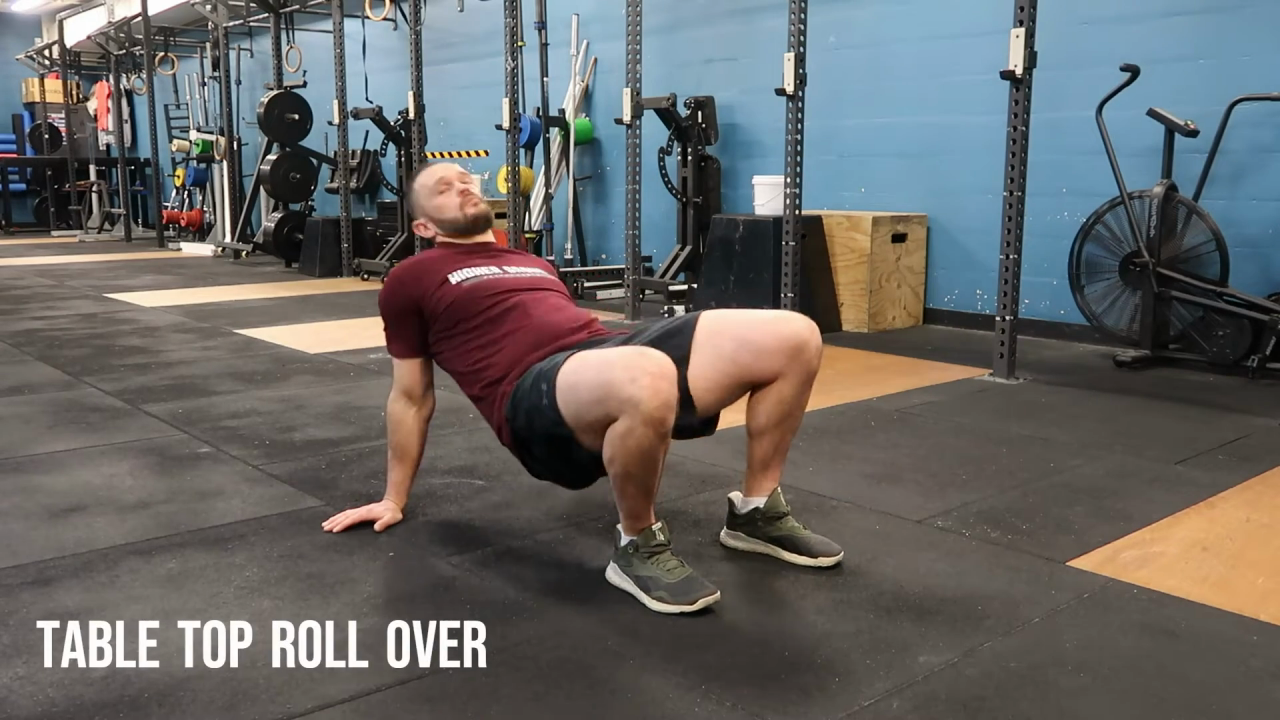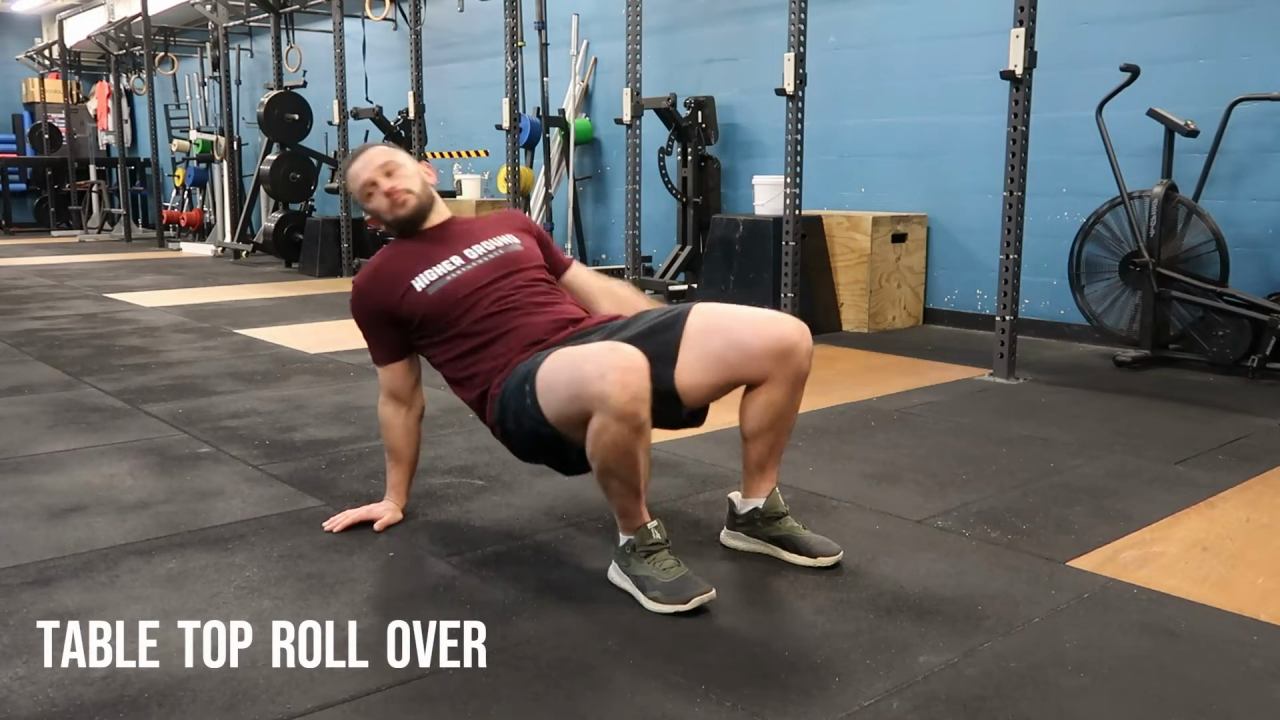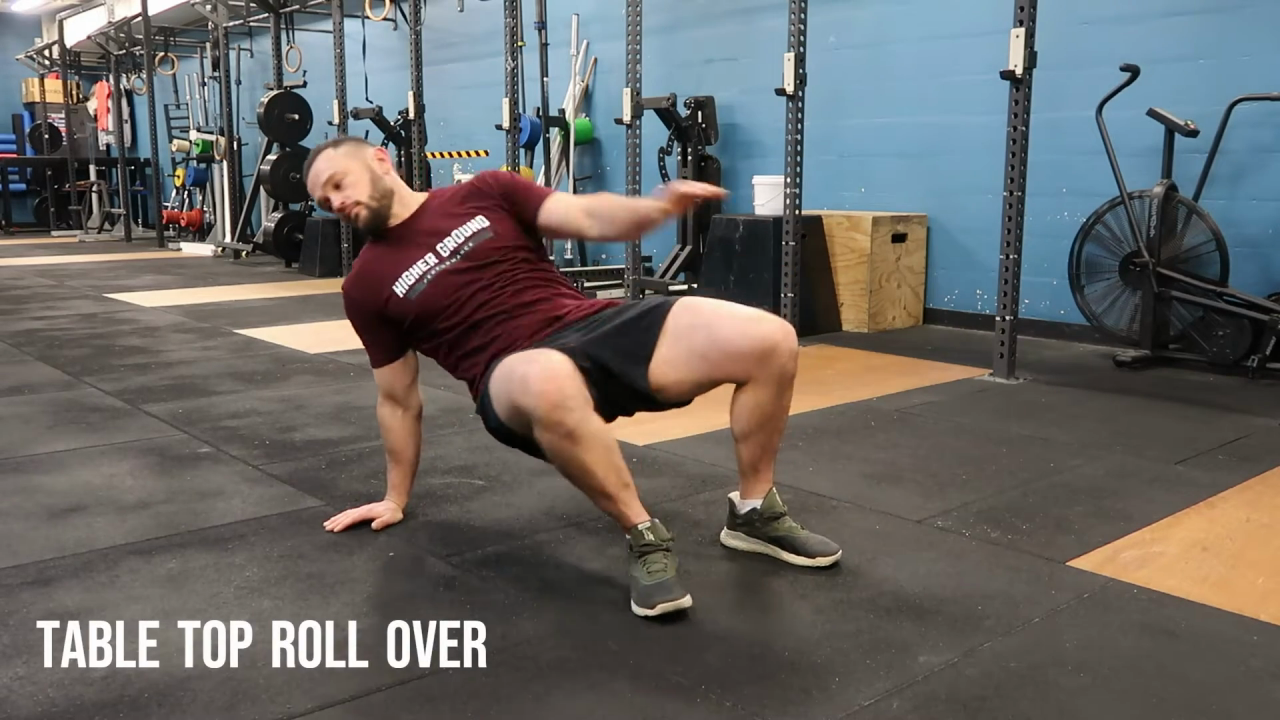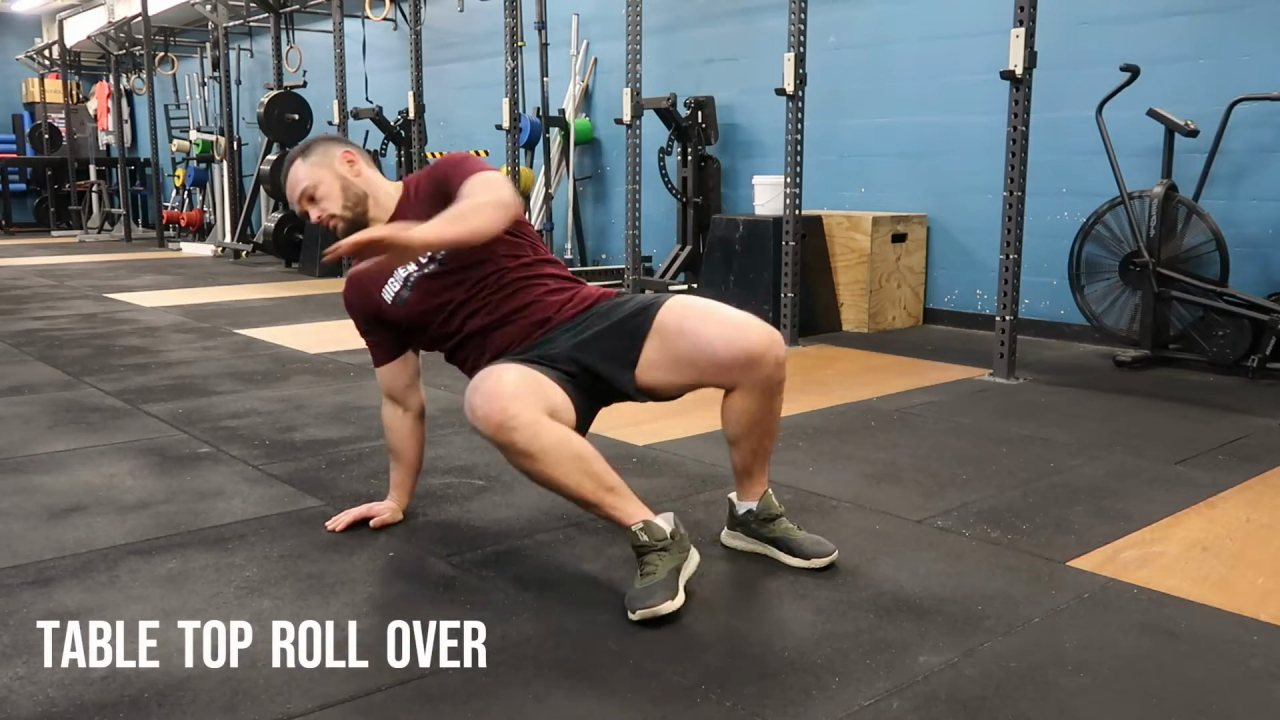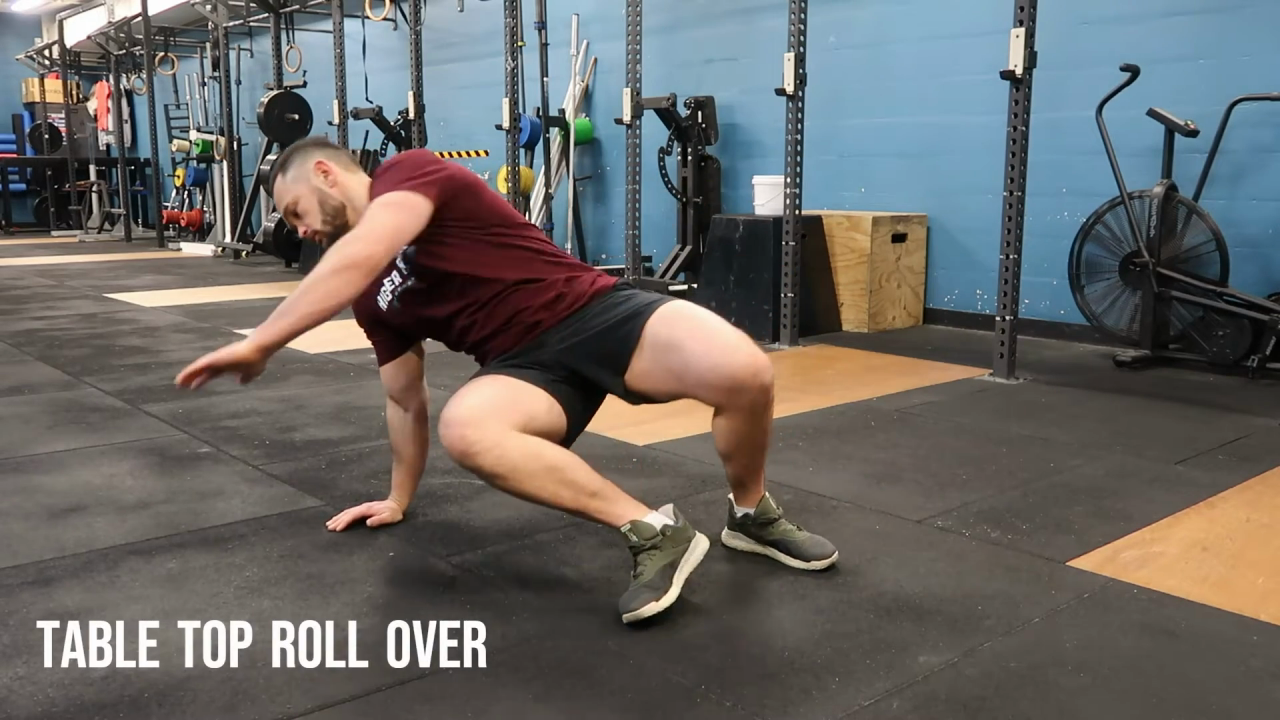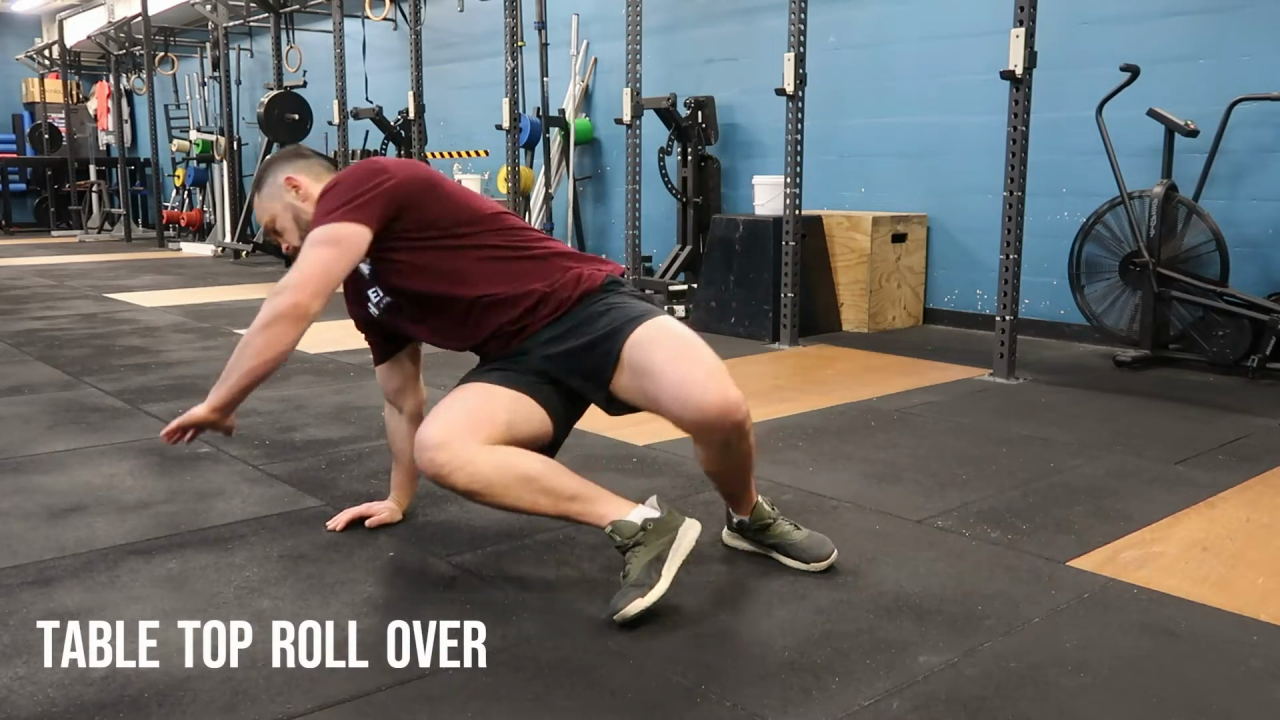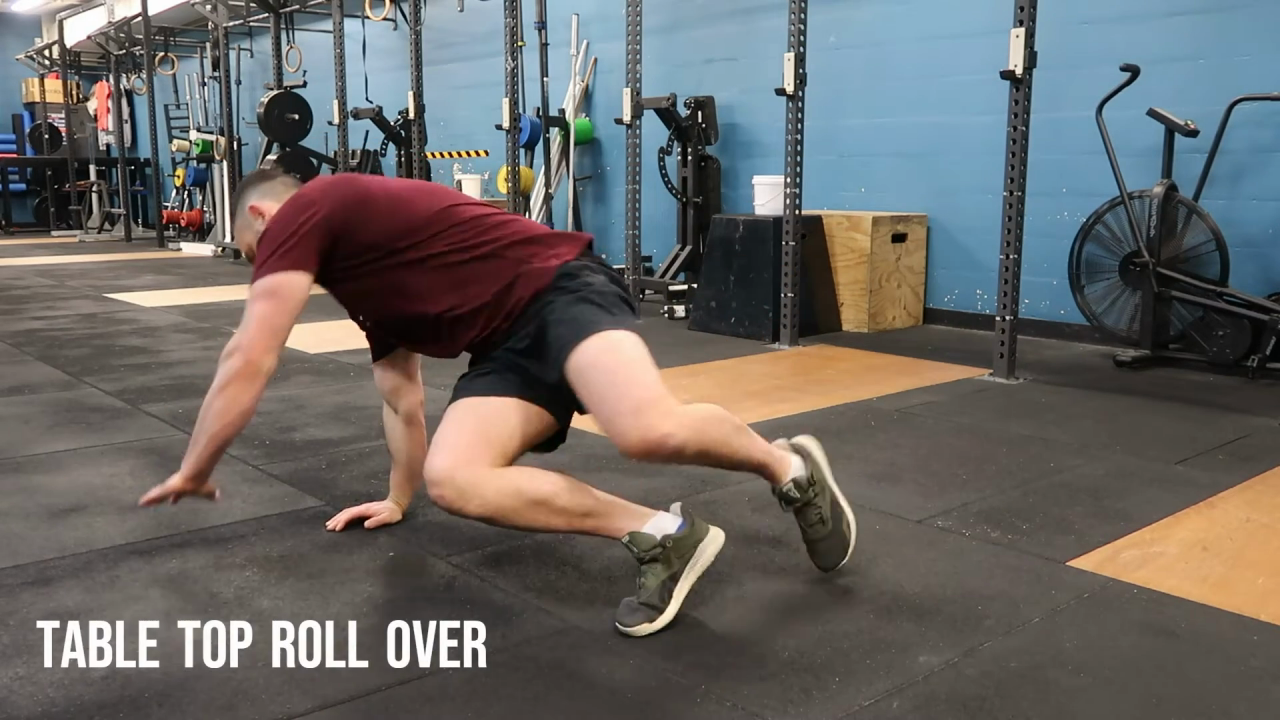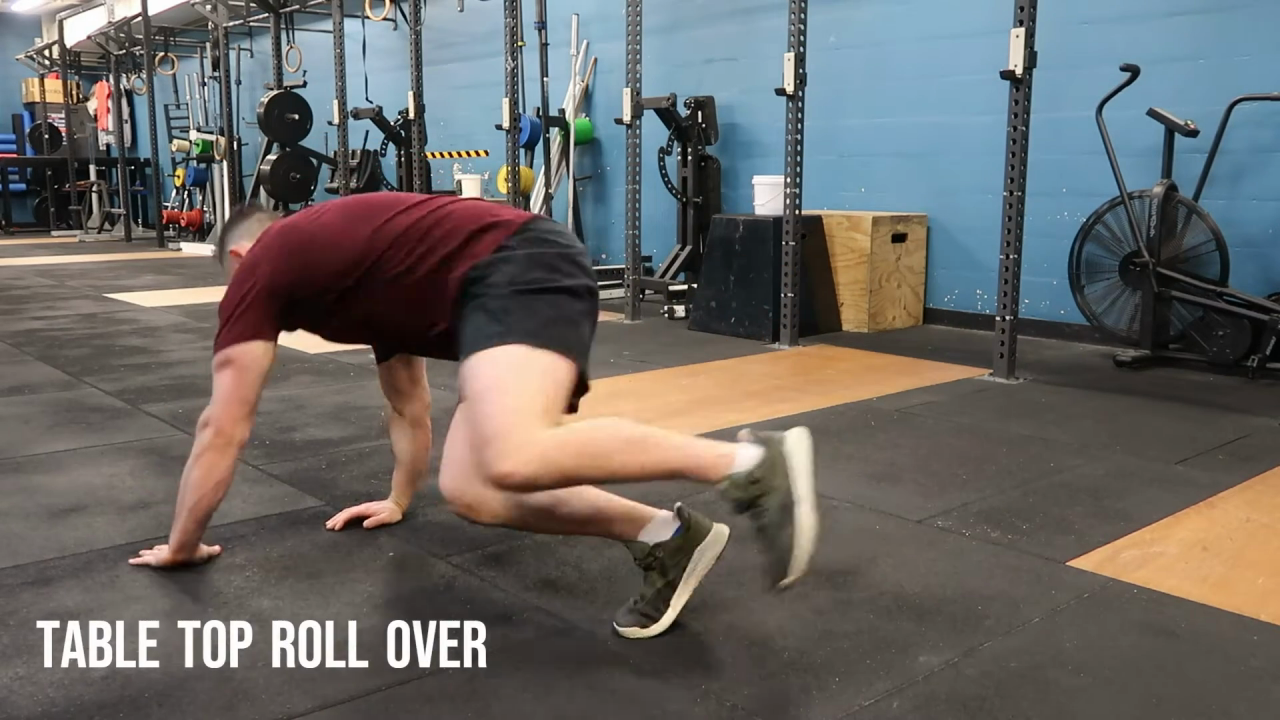
dt=0.2s
person 1, frame 1
left shoulder: (533, 264)
right shoulder: (414, 280)
right elbow: (411, 398)
right wrist: (394, 499)
right hip: (540, 393)
left knee: (795, 338)
right knee: (647, 382)
left ankle: (755, 512)
right ankle: (638, 547)
person 1, frame 2
left shoulder: (511, 226)
right shoulder: (381, 282)
left elbow: (595, 290)
right elbow: (400, 399)
left wrist: (686, 336)
right wrist: (395, 499)
left hip: (606, 336)
right hip: (528, 390)
left knee: (784, 340)
right knee: (619, 376)
left ankle: (755, 511)
right ankle: (638, 545)
person 1, frame 3
left shoulder: (484, 193)
right shoulder: (368, 285)
left elbow: (585, 217)
right elbow: (398, 399)
left wrist: (655, 206)
right wrist: (395, 498)
left hip: (596, 325)
right hip: (523, 376)
left knee: (769, 340)
right knee: (546, 381)
left ankle: (754, 511)
right ankle: (643, 540)
person 1, frame 4
left shoulder: (448, 177)
right shoulder: (364, 287)
left elbow: (494, 203)
right elbow: (402, 399)
left wrist: (420, 236)
right wrist: (397, 500)
left hip: (594, 318)
right hip: (523, 368)
left knee: (757, 347)
right knee: (494, 401)
left ankle: (753, 514)
right ankle: (650, 535)
person 1, frame 5
left shoulder: (409, 175)
right shoulder: (374, 298)
left elbow: (363, 257)
right elbow: (404, 397)
left wrist: (257, 344)
right wrist: (400, 498)
left hip: (595, 309)
right hip: (524, 363)
left knee: (744, 371)
right knee: (464, 428)
left ankle: (753, 516)
right ankle: (648, 531)
person 1, frame 6
left shoulder: (366, 183)
right shoulder: (364, 293)
left elbow: (291, 311)
right elbow: (402, 400)
left wrist: (218, 404)
right wrist: (398, 500)
left hip: (585, 305)
right hip: (518, 360)
left knee: (716, 407)
right knee: (438, 448)
left ankle: (751, 518)
right ankle: (635, 526)
person 1, frame 7
left shoulder: (305, 211)
right shoulder: (360, 280)
left elbow: (248, 365)
right elbow: (402, 397)
left wrist: (194, 471)
right wrist: (398, 499)
left hip: (559, 291)
right hip: (508, 347)
left knee: (650, 431)
right knee: (451, 478)
left ankle: (789, 469)
right ankle: (657, 534)
person 1, frame 8
left shoulder: (263, 264)
right shoulder: (333, 255)
left elbow: (223, 429)
right elbow: (408, 400)
left wrist: (182, 543)
right wrist: (399, 499)
left hip: (522, 270)
right hip: (508, 278)
left knee: (513, 461)
right knee: (467, 487)
left ankle: (748, 461)
right ankle: (663, 534)
